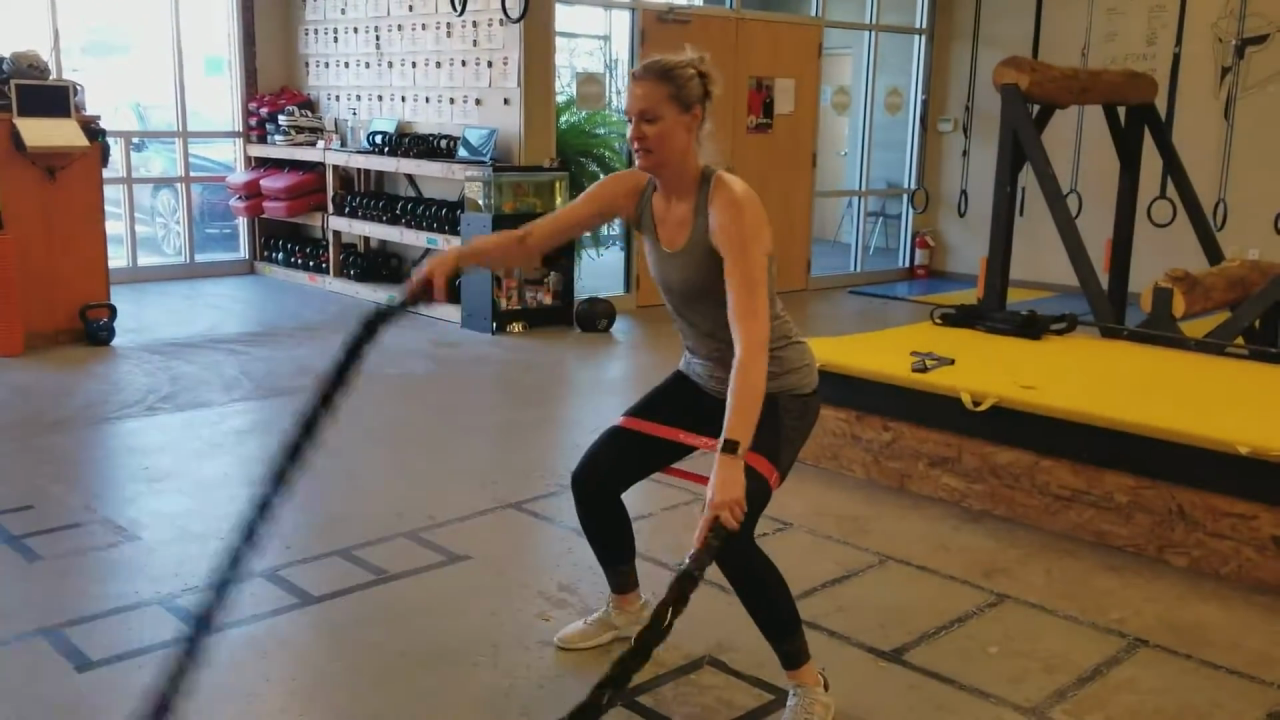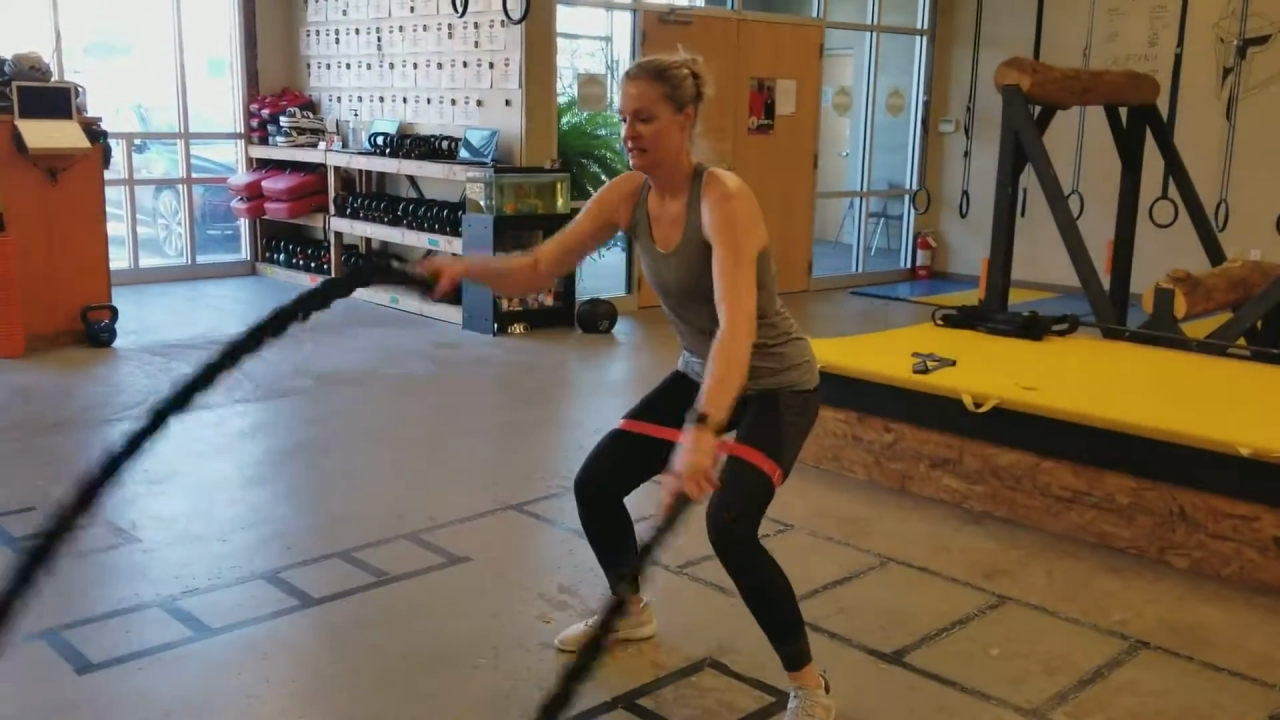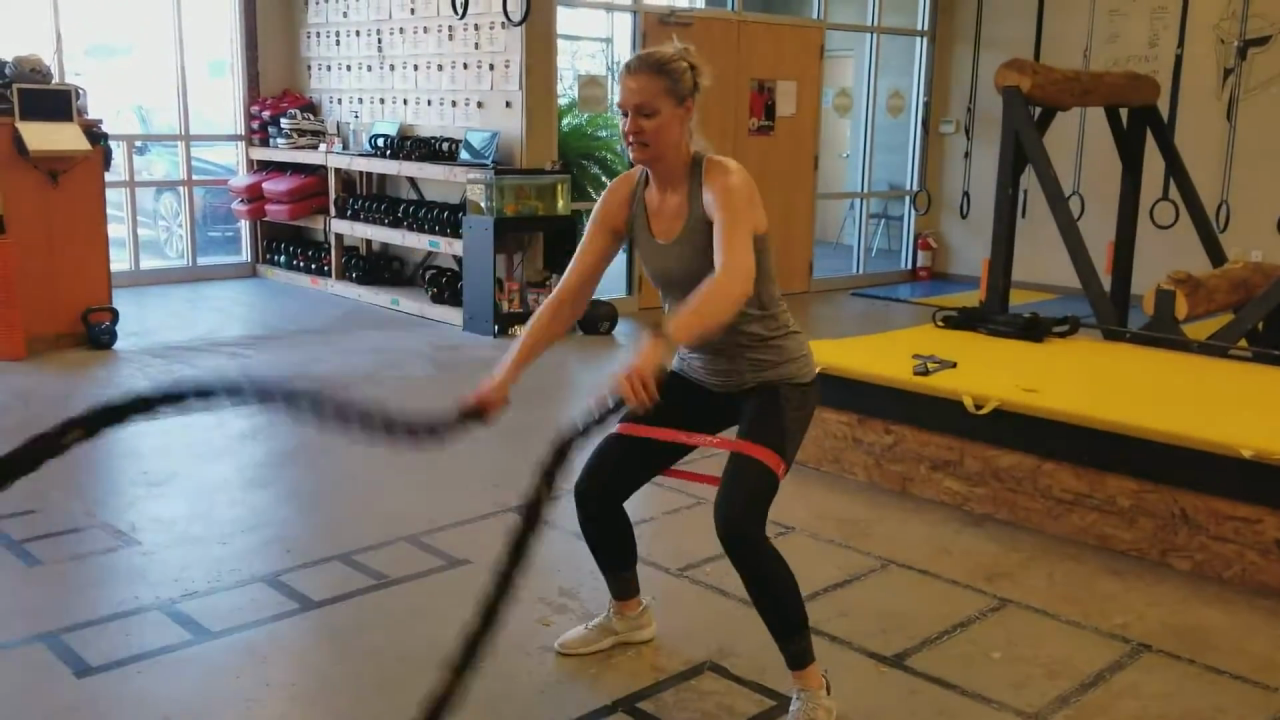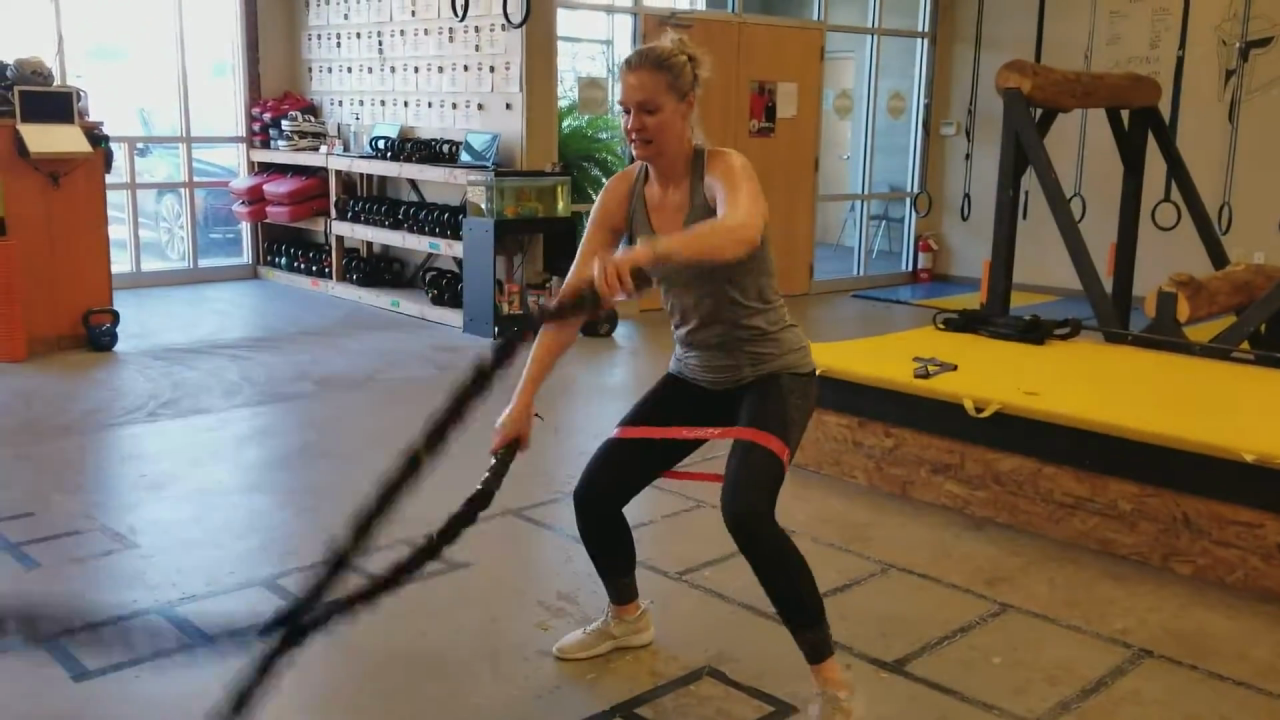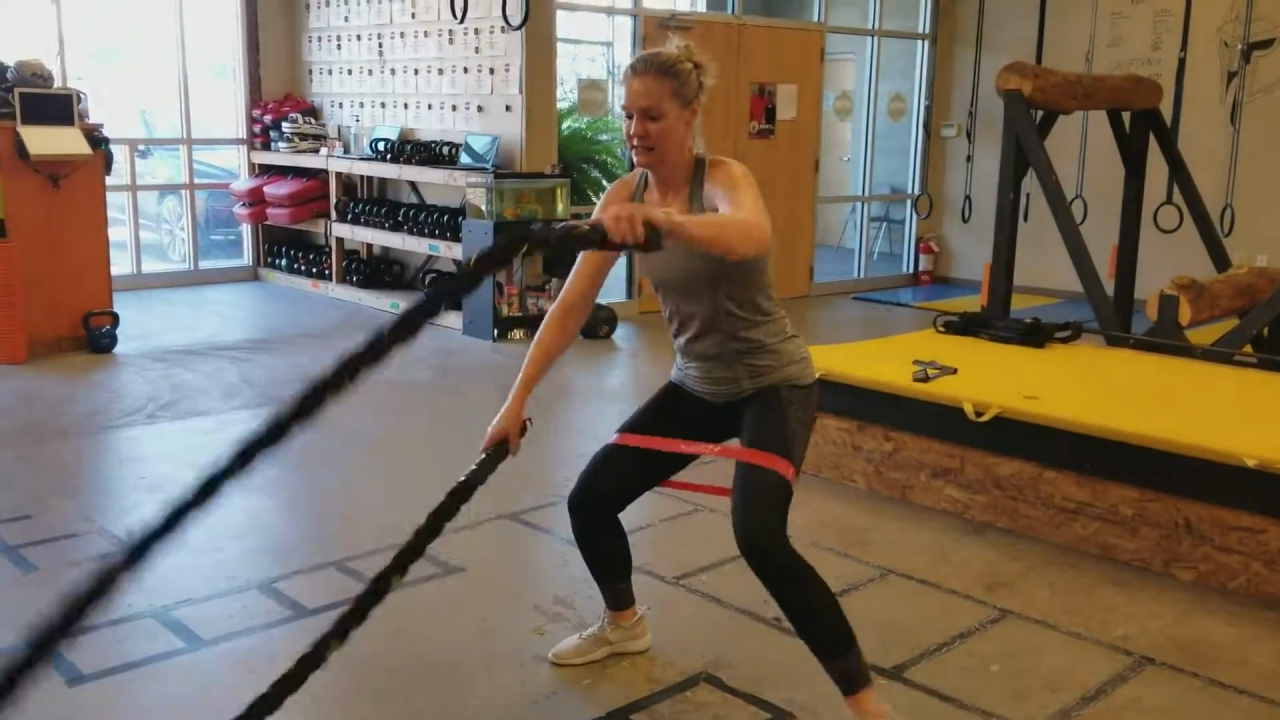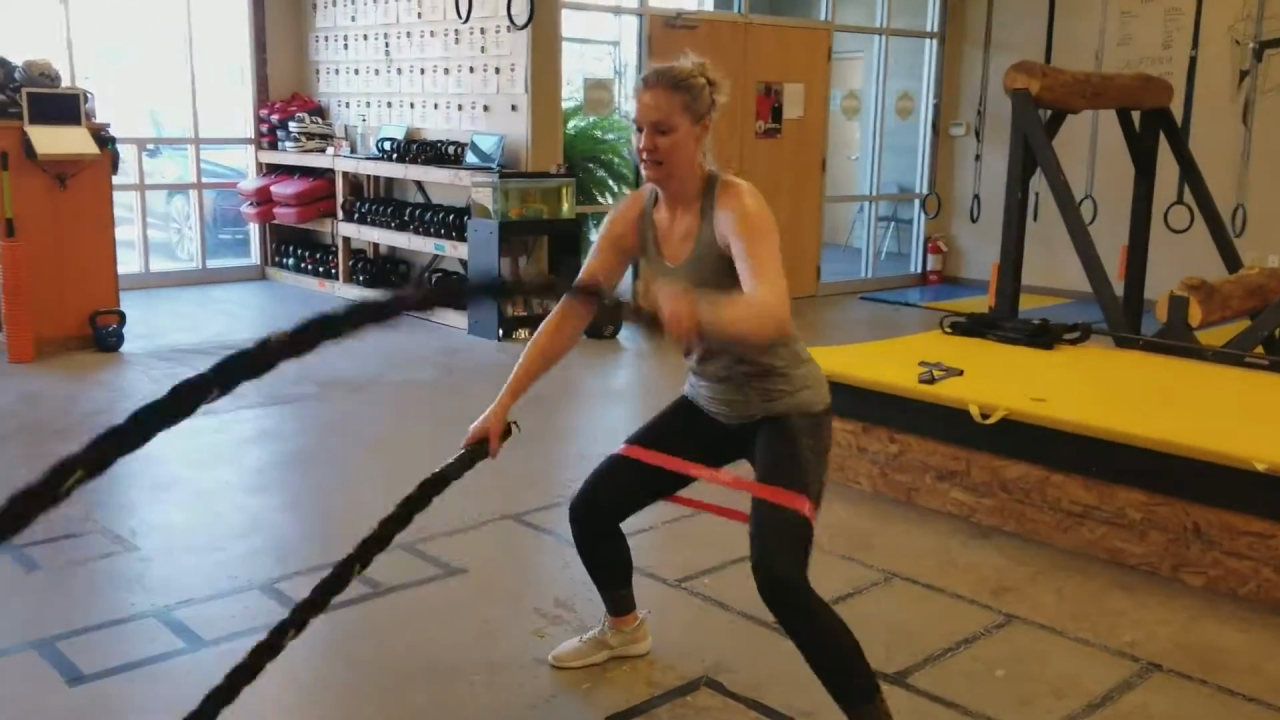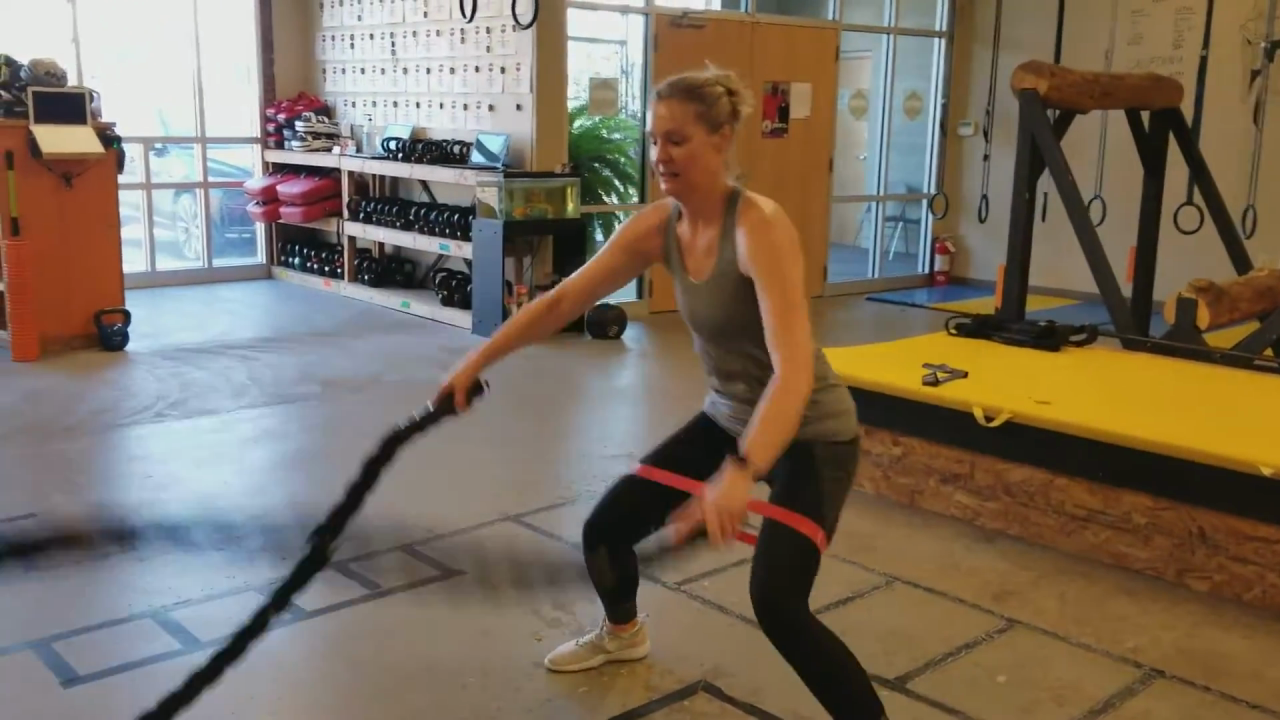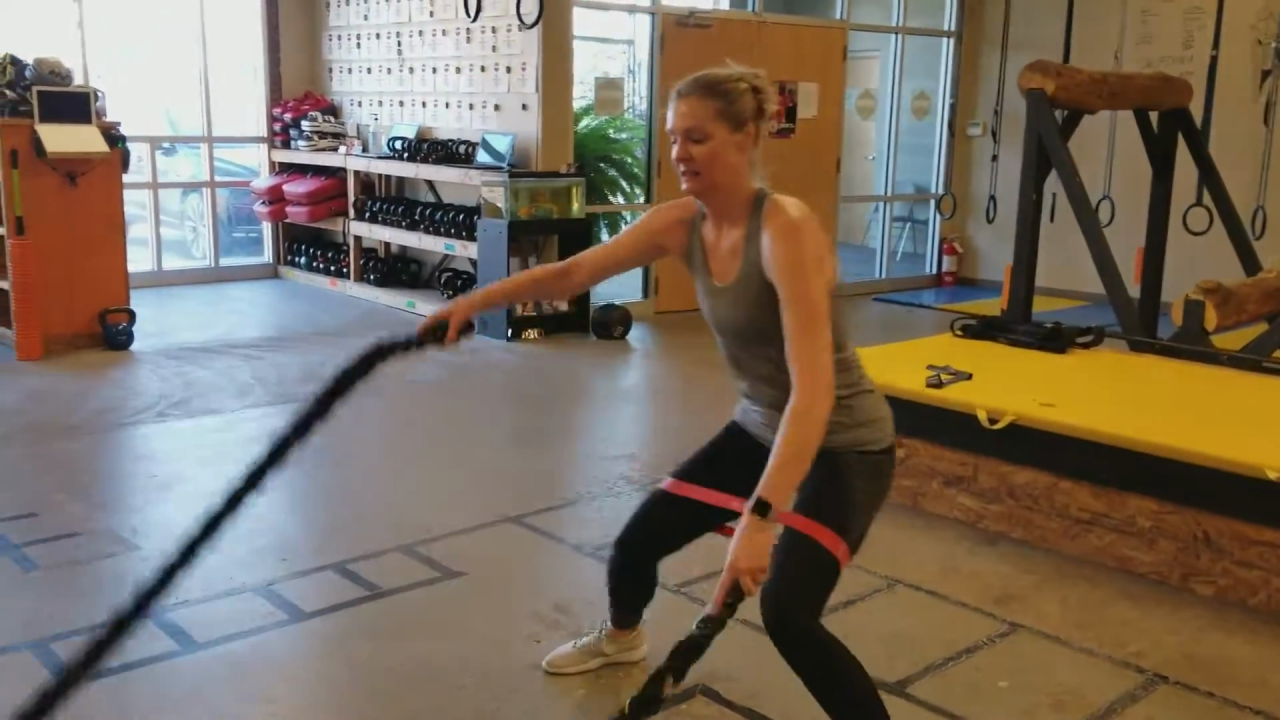
dt=0.1s
person 1, frame 1
left shoulder: (732, 203)
right shoulder: (631, 190)
left elbow: (752, 339)
right elbow: (531, 240)
left wrist: (730, 458)
right wrist: (458, 253)
left hip: (778, 386)
right hip: (701, 374)
left knee: (726, 527)
right knee: (592, 478)
right ankle: (627, 607)
person 1, frame 2
left shoulder: (724, 197)
right shoulder: (627, 196)
left elbow: (738, 321)
right elbow: (538, 269)
left wrist: (702, 434)
right wrist: (466, 266)
left hip: (776, 382)
right hip: (699, 373)
left knee: (728, 527)
right knee: (595, 482)
right ankle: (632, 611)
person 1, frame 3
left shoulder: (724, 180)
right shoulder: (624, 192)
left elbow: (735, 284)
right elbow: (568, 296)
left wrist: (654, 350)
right wrist: (506, 375)
left hip: (772, 374)
right hip: (696, 373)
left knee: (738, 524)
right knee: (596, 488)
right ankle: (629, 612)
person 1, frame 4
left shoulder: (724, 170)
right shoulder: (622, 191)
left elbow: (742, 232)
right elbow: (573, 296)
left wrist: (644, 252)
right wrist: (522, 399)
left hip: (770, 370)
right hip: (696, 373)
left knee: (747, 514)
right knee: (594, 493)
right ankle: (627, 616)
person 1, frame 5
left shoulder: (724, 178)
right shoulder: (622, 196)
left elbow: (749, 234)
right elbow: (571, 305)
left wrist: (657, 217)
right wrist: (516, 403)
left hip: (772, 384)
right hip: (698, 384)
left knee: (757, 539)
right knee: (589, 500)
right ankle: (624, 623)
person 1, frame 6
left shoulder: (737, 204)
right shoulder: (634, 215)
left elbow: (772, 310)
right elbow: (569, 314)
left wrist: (700, 311)
right wrist: (502, 403)
left hip: (785, 409)
right hip: (709, 403)
left knee: (778, 576)
right knee: (591, 507)
right ankle: (625, 627)
person 1, frame 7
left shoulder: (759, 227)
right shoulder: (660, 225)
left elbow: (793, 369)
right elbow: (563, 301)
left wrist: (739, 474)
right wrist: (475, 361)
left hip: (812, 435)
right hip: (729, 419)
left knee: (776, 605)
right knee: (607, 527)
right ankle: (623, 633)
person 1, frame 8
left shoulder: (789, 229)
right shoulder: (682, 224)
left elbow: (814, 388)
right elbow: (572, 273)
left wrist: (758, 518)
right wrist: (475, 301)
left hip: (846, 443)
right hip: (761, 426)
left knee: (787, 612)
right knee: (639, 541)
right ankle: (621, 637)
